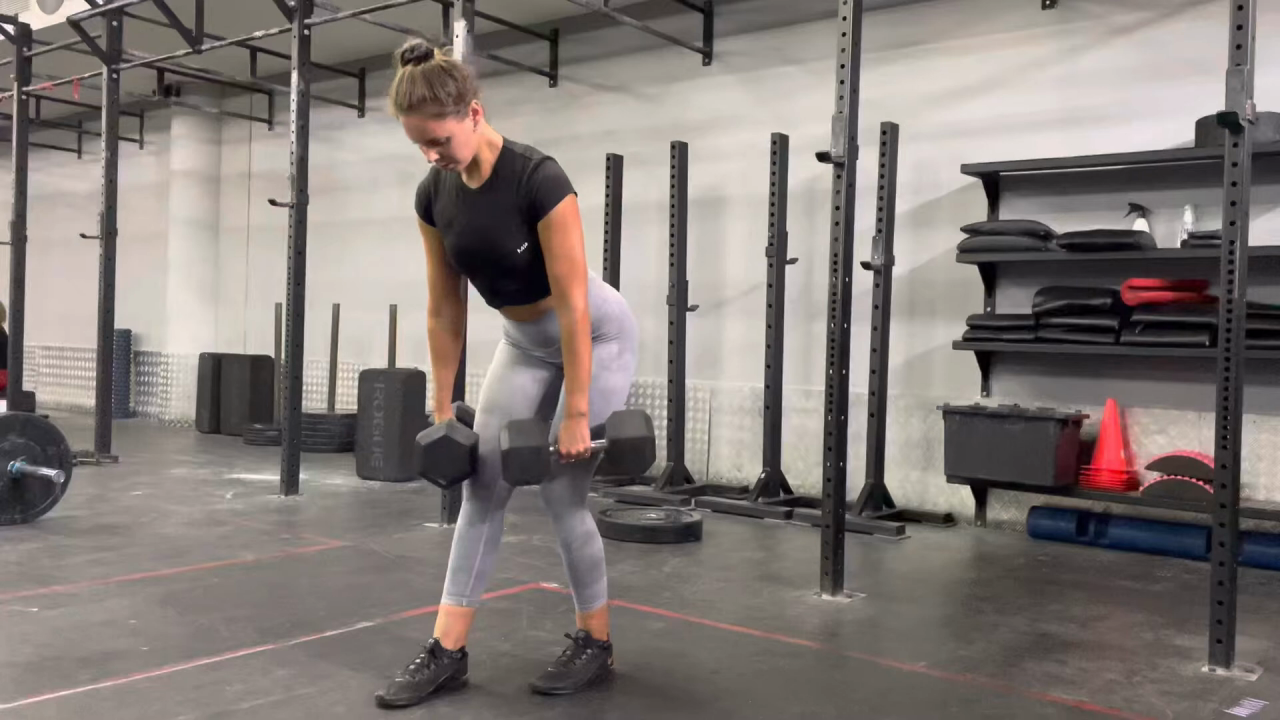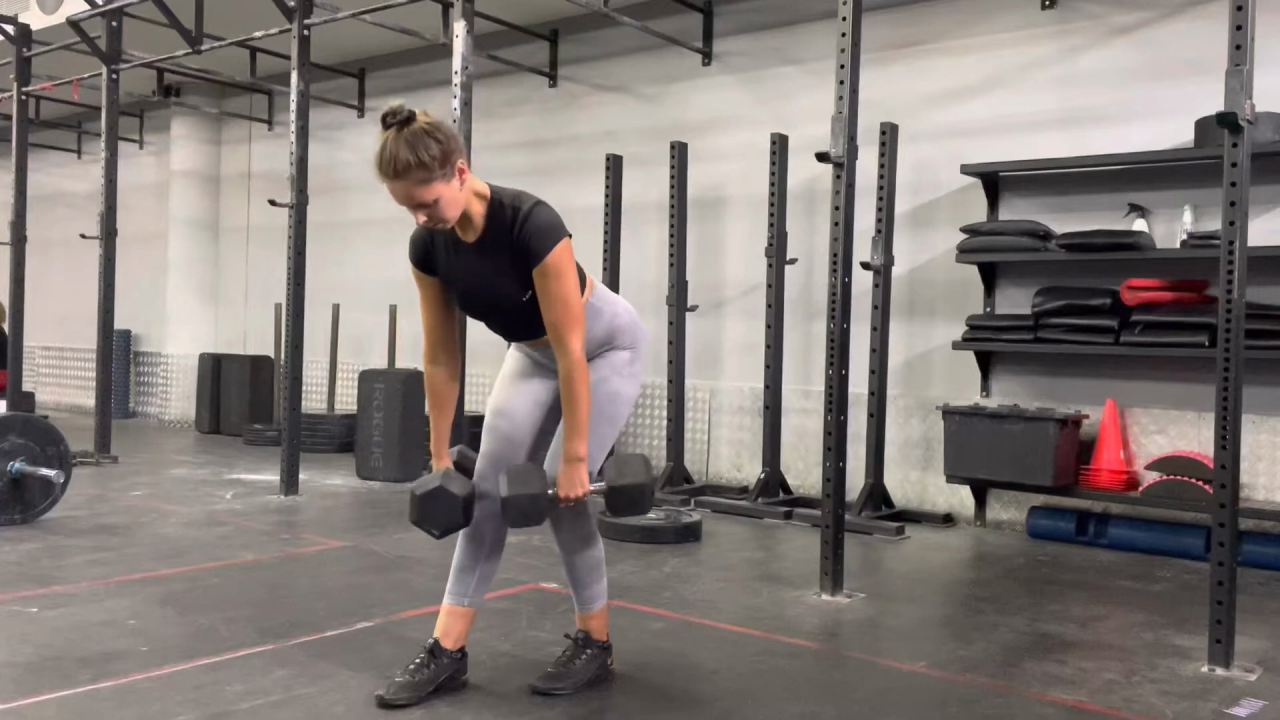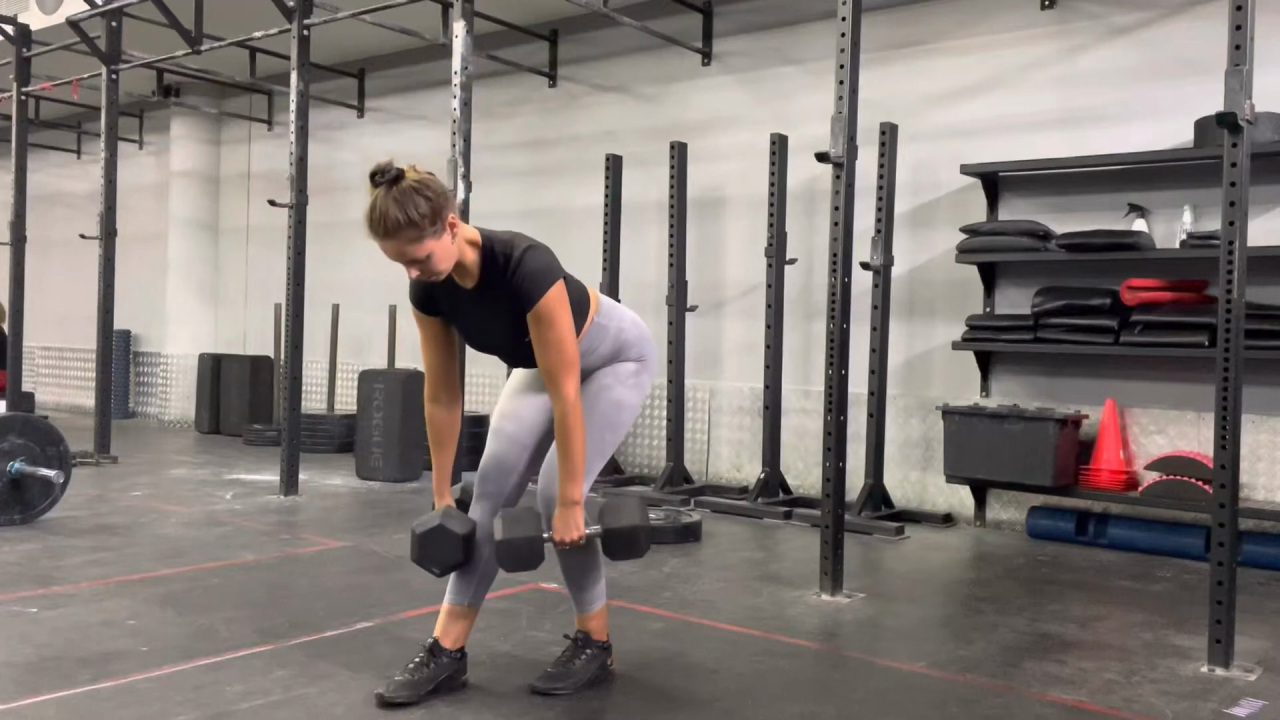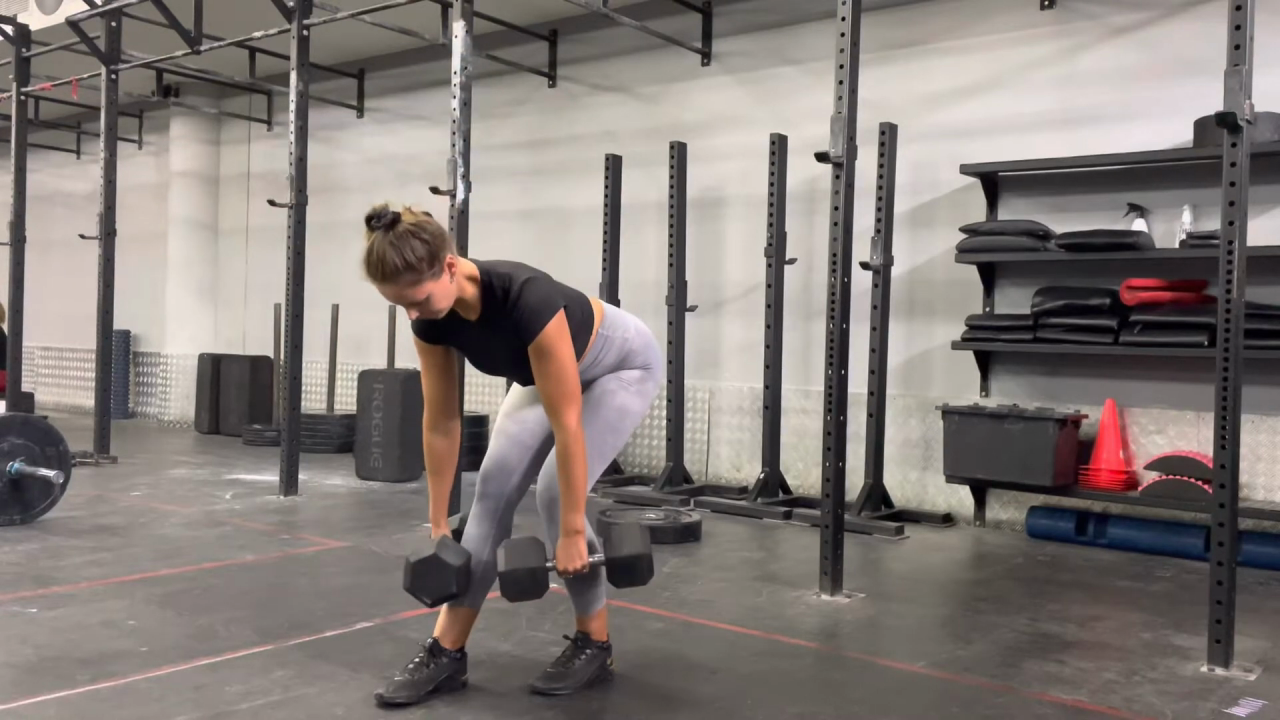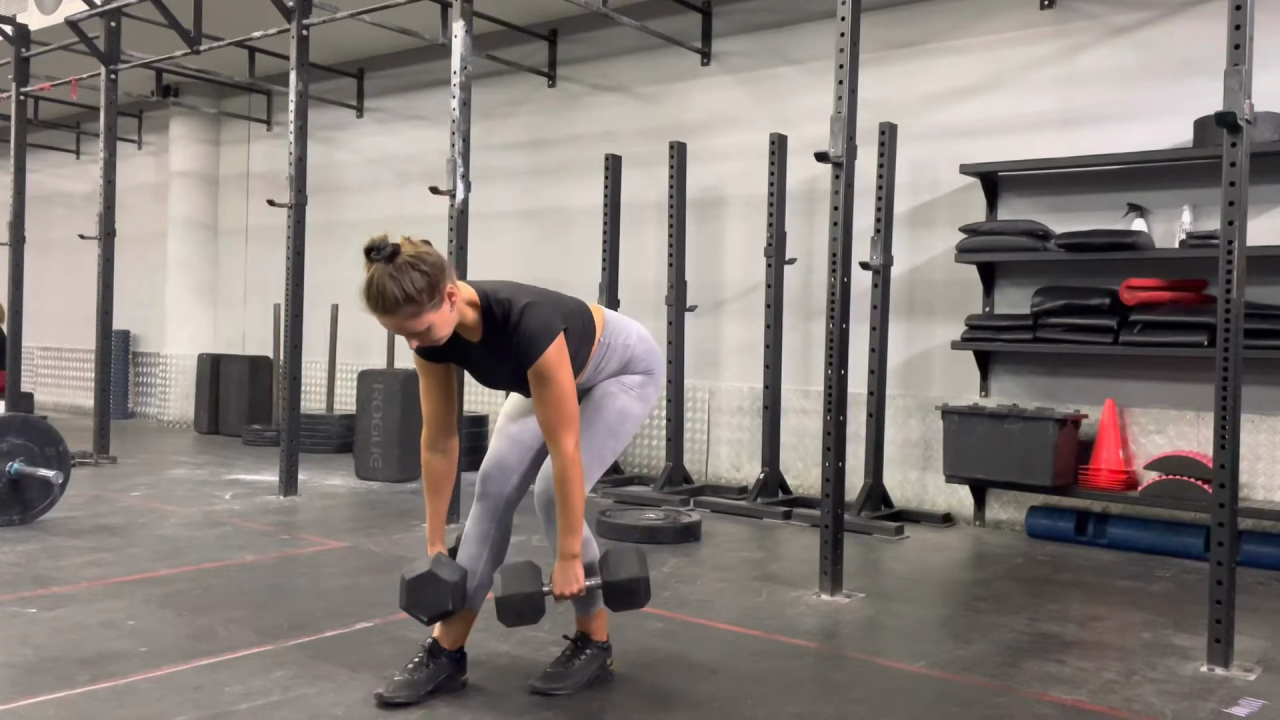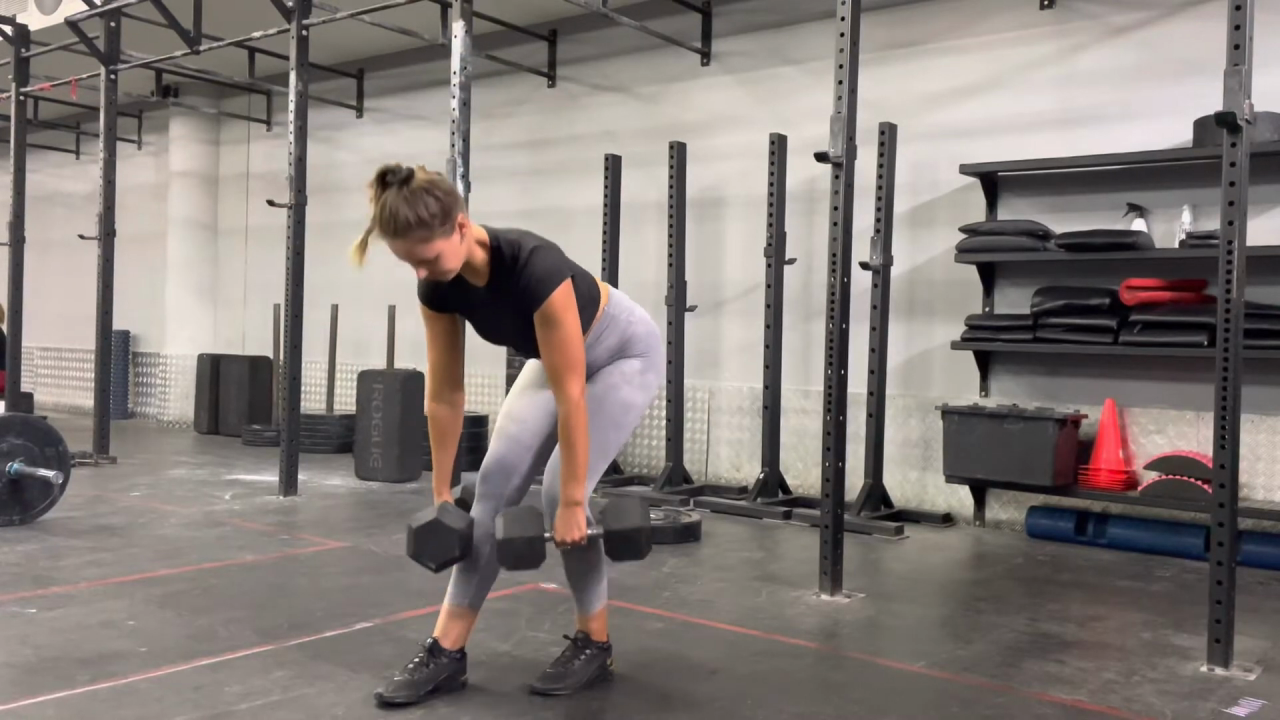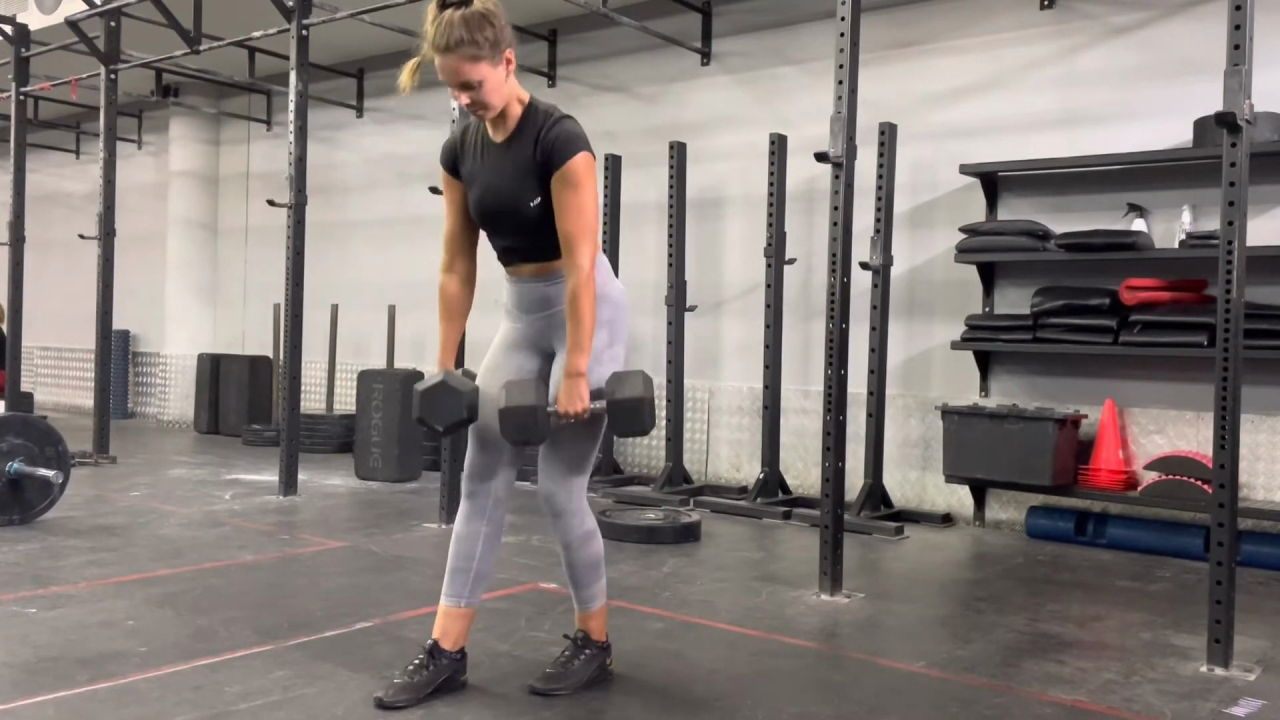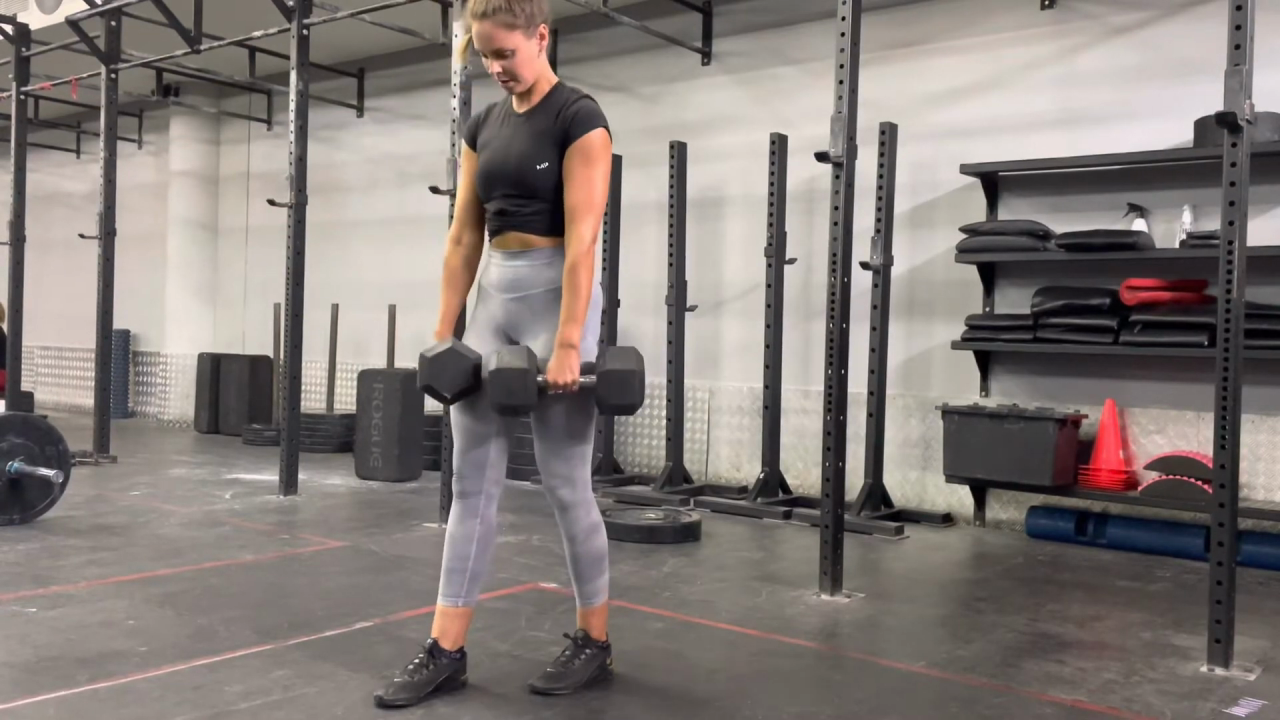
dt=0.5s
person 1, frame 1
left shoulder: (539, 178)
right shoulder: (434, 195)
left elbow: (573, 305)
right elbow: (444, 310)
left wrist: (575, 414)
right wrist: (443, 409)
left hip: (594, 336)
right hip: (522, 342)
left knee: (561, 490)
right knee: (482, 487)
left ankle: (596, 642)
right ankle: (447, 649)
person 1, frame 2
left shoulder: (532, 224)
right shoulder: (428, 246)
left elbow: (572, 350)
right elbow: (441, 357)
left wrist: (574, 458)
right wrist: (439, 455)
left hip: (607, 346)
right hip: (532, 353)
left knee: (560, 491)
right knee: (488, 488)
left ankle: (595, 642)
right ankle: (448, 650)
person 1, frame 3
left shoulder: (526, 266)
right shoulder: (429, 289)
left elbow: (566, 395)
right elbow: (442, 396)
left wrist: (571, 501)
right wrist: (442, 494)
left hip: (615, 358)
right hip: (539, 364)
left knee: (553, 494)
right knee: (490, 489)
left ankle: (594, 642)
right ankle: (447, 651)
person 1, frame 4
left shoulder: (526, 298)
right shoulder: (433, 319)
left elbow: (567, 426)
right elbow: (441, 423)
left wrist: (572, 533)
right wrist: (438, 526)
left hip: (622, 365)
right hip: (544, 371)
left knee: (554, 492)
right knee: (493, 487)
left ankle: (595, 644)
right ankle: (447, 652)
person 1, frame 5
left shoulder: (526, 321)
right shoulder: (434, 333)
left elbow: (565, 451)
right elbow: (439, 442)
left wrist: (568, 557)
right wrist: (435, 543)
left hip: (625, 369)
right hip: (556, 371)
left knee: (552, 493)
right knee: (493, 487)
left ankle: (594, 643)
right ankle: (446, 650)
person 1, frame 6
left shoulder: (535, 266)
right shoulder: (439, 287)
left elbow: (571, 396)
right elbow: (445, 393)
left wrist: (572, 504)
right wrist: (441, 494)
left hip: (624, 354)
right hip: (549, 363)
left knee: (555, 500)
right knee: (493, 488)
left ankle: (594, 644)
right ankle: (446, 651)
person 1, frame 7
left shoulder: (559, 137)
right shoulder: (460, 149)
left elbow: (581, 264)
right elbow: (456, 266)
left wrist: (577, 373)
right wrist: (446, 367)
left hip: (588, 312)
right hip: (519, 316)
left knee: (559, 488)
right knee: (481, 480)
left ankle: (594, 643)
right ankle: (446, 649)
person 1, frame 8
left shoulder: (579, 116)
right shoulder: (484, 124)
left elbow: (582, 238)
right elbow: (464, 236)
left wrist: (567, 345)
right wrist: (443, 332)
left hip: (555, 298)
right hip: (492, 302)
left knee: (565, 484)
right knee: (471, 481)
left ankle: (594, 641)
right ankle: (445, 650)
